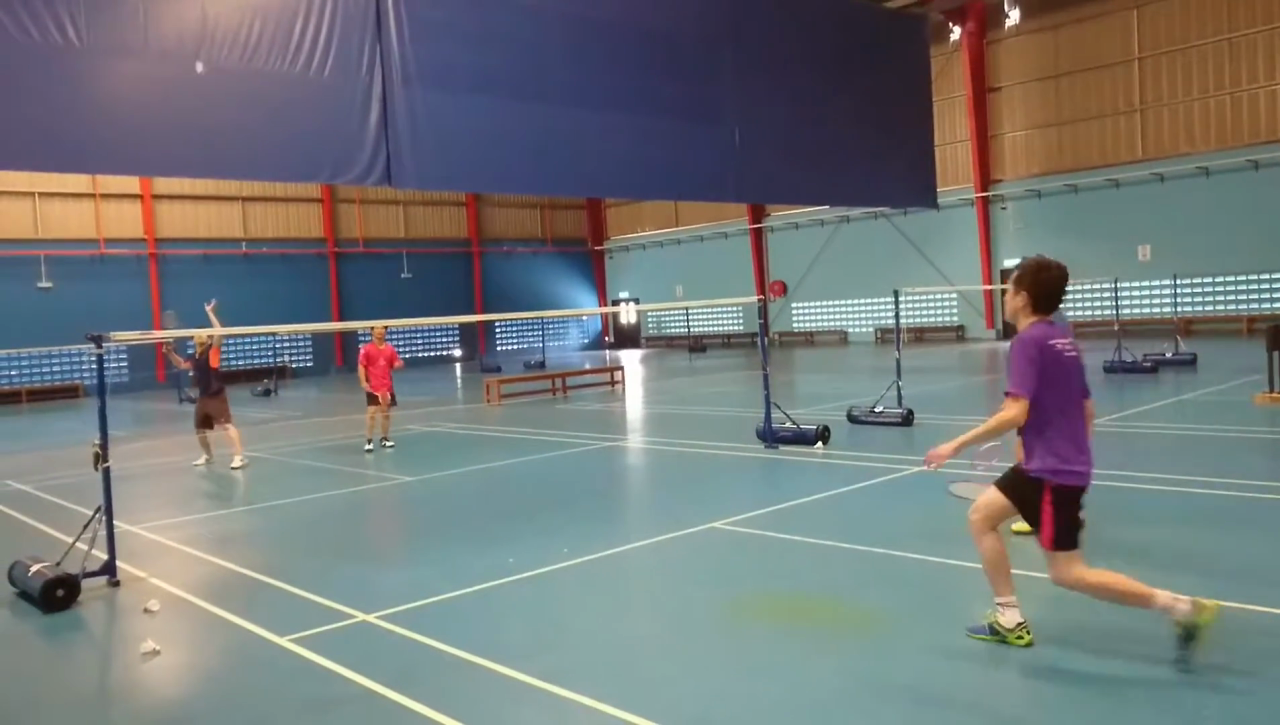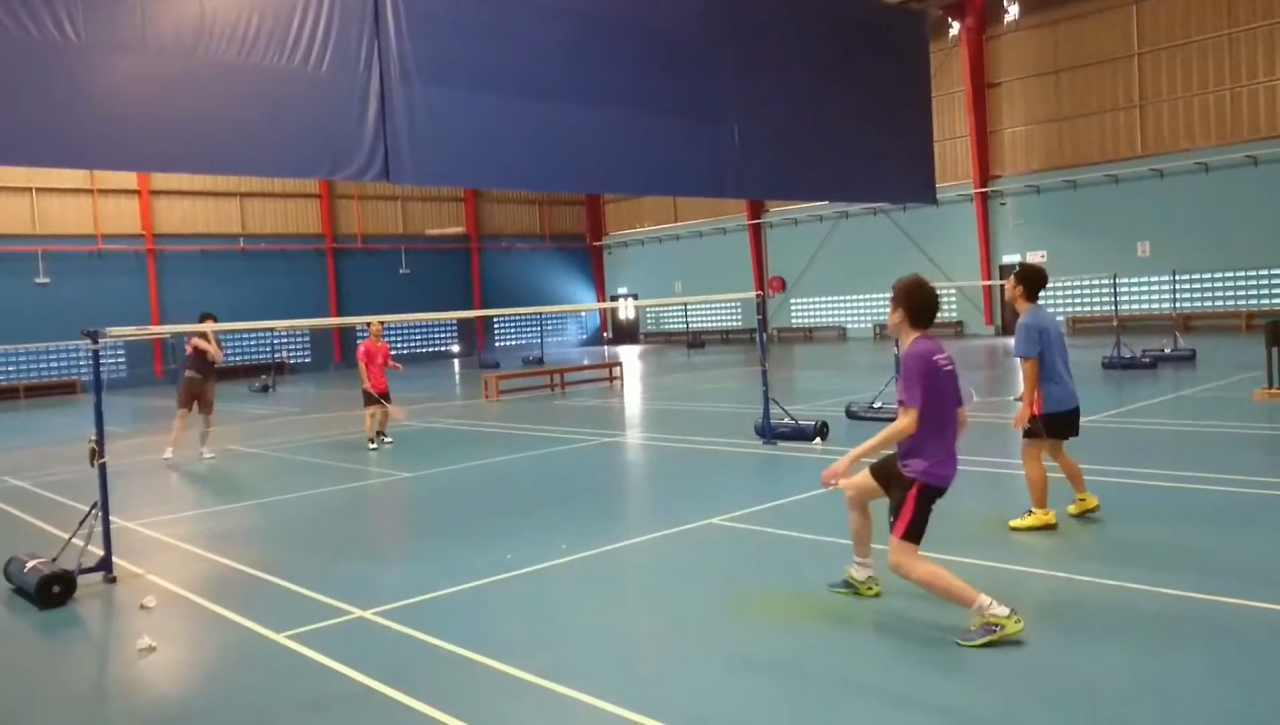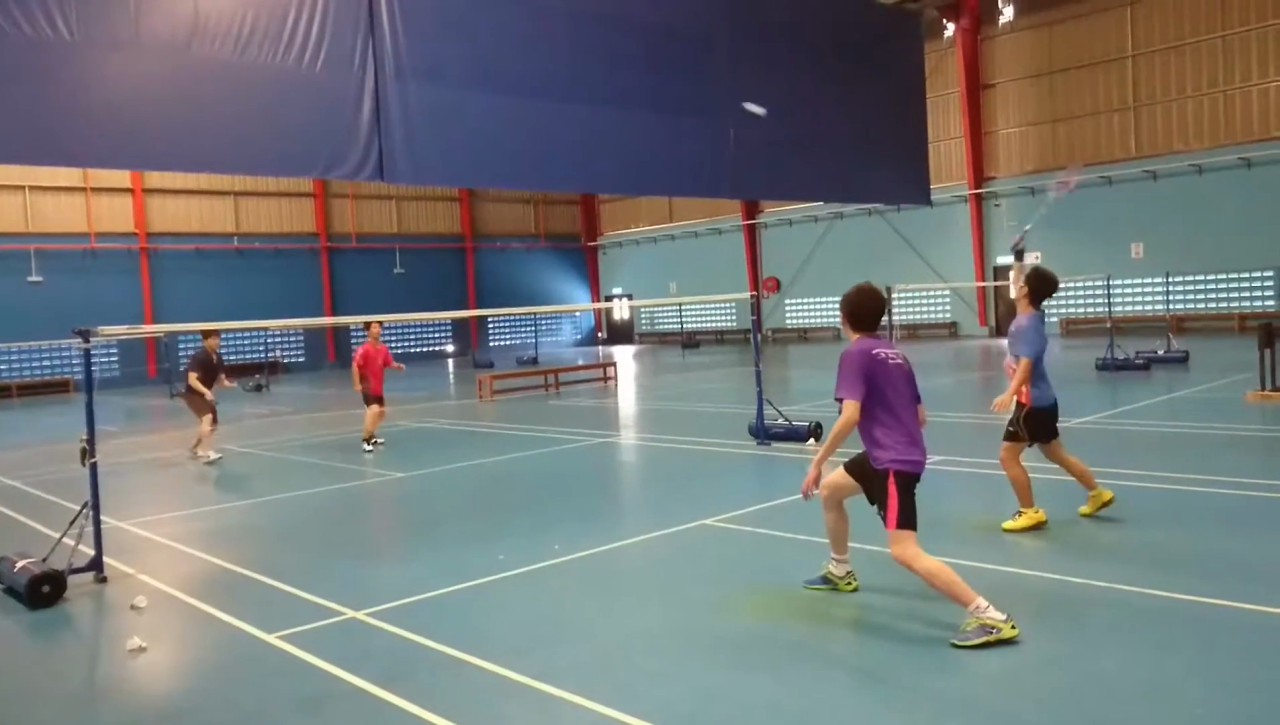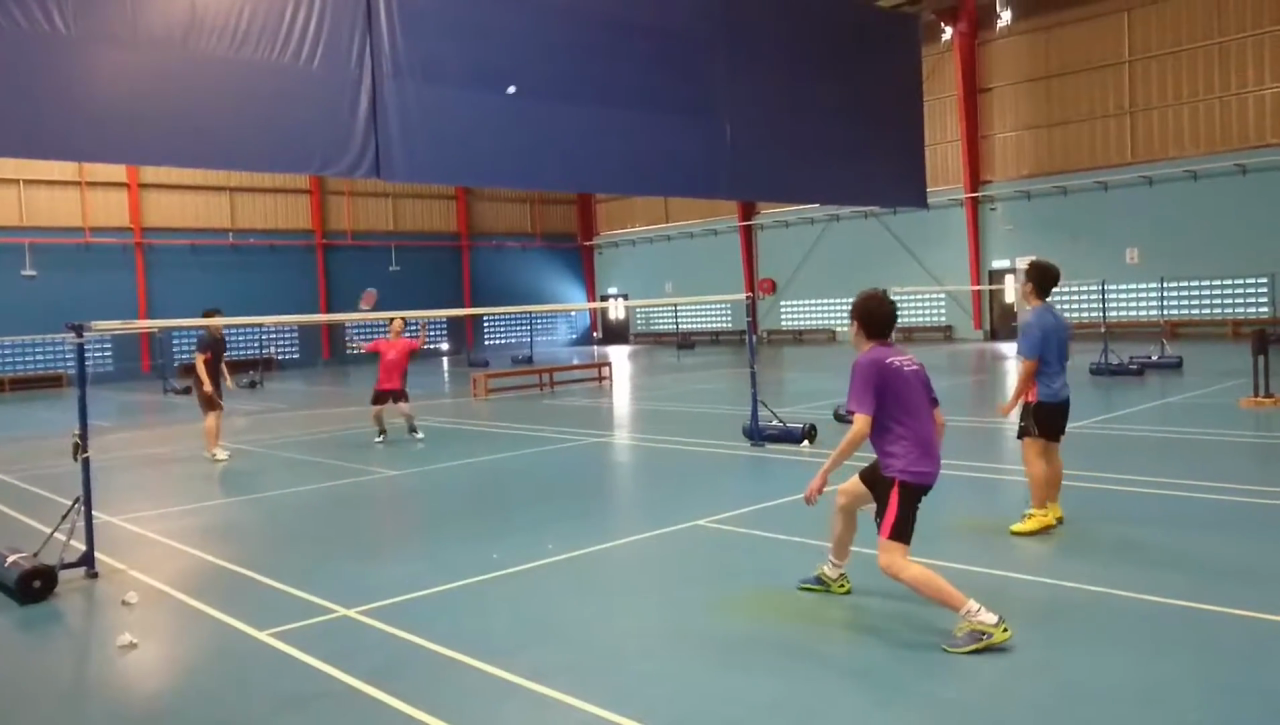
dt=0.5s
person 1, frame 1
left shoulder: (1028, 341)
right shoulder: (1061, 340)
left elbow: (1015, 414)
right elbow: (1086, 411)
left wrist: (956, 444)
left hip: (1053, 471)
right hip: (1041, 466)
left knee: (1067, 572)
right knee: (980, 518)
left ankle: (1183, 609)
right ankle: (1009, 619)
person 1, frame 2
left shoulder: (915, 355)
right shoulder: (937, 352)
left elbow: (907, 423)
right elbow: (960, 418)
left wrist: (850, 458)
left hip: (922, 470)
right hip: (914, 463)
left knee: (901, 560)
right knee: (853, 491)
left ankle: (997, 615)
right ankle: (861, 575)
person 1, frame 3
left shoulder: (855, 354)
right shoulder: (895, 354)
left elbow: (850, 416)
right elbow: (921, 416)
left wrist: (817, 462)
left hip: (894, 462)
right hip: (884, 455)
left knee: (905, 552)
right knee: (828, 491)
left ankle: (990, 617)
right ankle: (840, 571)
person 1, frame 4
left shoulder: (867, 363)
right shoulder: (909, 360)
left elbow: (861, 429)
right elbow: (939, 420)
left wrist: (824, 472)
left hip: (904, 470)
right hip: (921, 464)
left knee: (892, 562)
right knee: (845, 498)
left ankle: (982, 620)
right ankle: (834, 573)
person 2, frame 1
left shoulder: (1040, 321)
right shoulder: (1059, 319)
left elbow: (1032, 365)
left wrist: (1017, 399)
left hip: (1043, 400)
right hip: (1061, 399)
left knee: (1028, 456)
right knee: (1063, 456)
left ankle: (1040, 515)
right ankle: (1070, 510)
person 2, frame 2
left shoulder: (1027, 322)
right shoulder: (1045, 317)
left elbow: (1031, 366)
left wrist: (1026, 404)
right wrist: (1028, 396)
left hip: (1047, 401)
right hip: (1066, 398)
left knee: (1031, 455)
right knee: (1056, 451)
left ankle: (1041, 513)
right ankle: (1084, 498)
person 2, frame 3
left shoulder: (1028, 325)
right shoulder: (1032, 315)
left elbow: (1026, 365)
right elbow: (1015, 279)
left wrist: (1009, 394)
right wrist: (1018, 256)
left hip: (1032, 401)
right hip: (1044, 400)
left knee: (1008, 455)
right knee: (1057, 454)
left ankle: (1029, 513)
right ankle: (1098, 494)
person 2, frame 4
left shoulder: (1031, 321)
right shoulder: (1058, 319)
left elbow: (1029, 366)
left wrist: (1013, 399)
left hip: (1040, 397)
right hip: (1060, 395)
left knee: (1033, 455)
right knee: (1051, 453)
left ankle: (1040, 514)
right ankle: (1051, 507)
